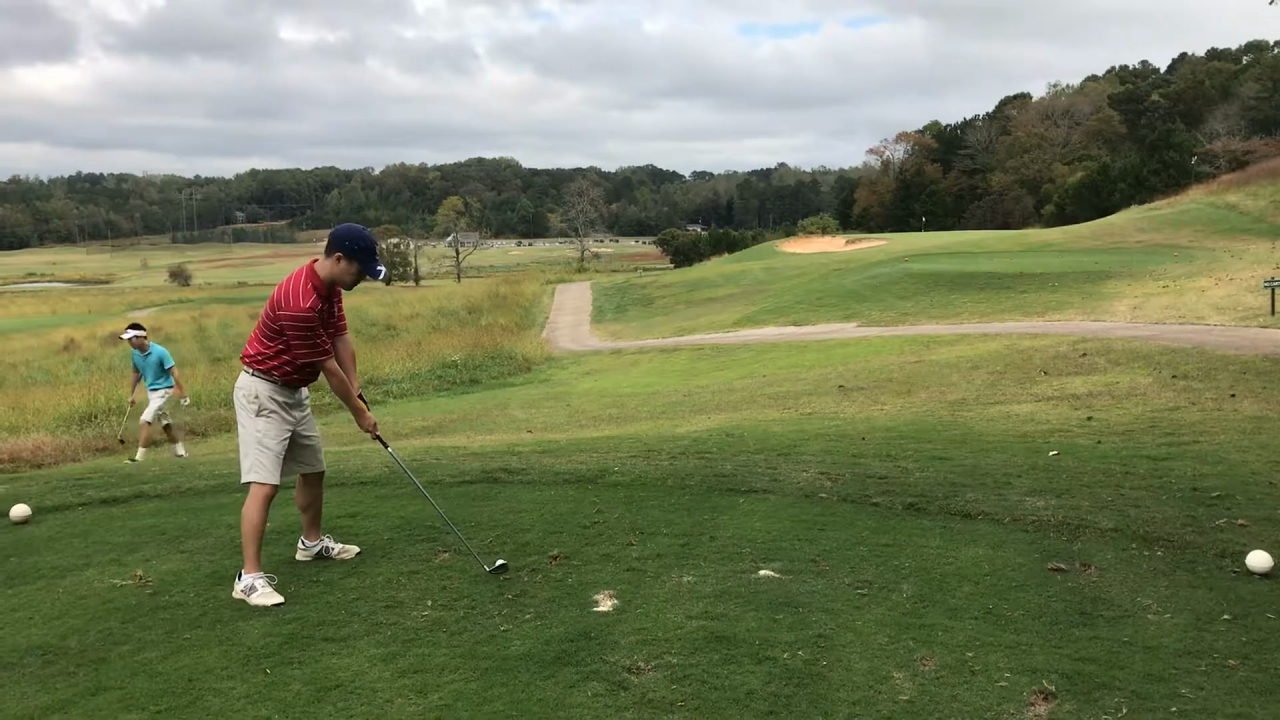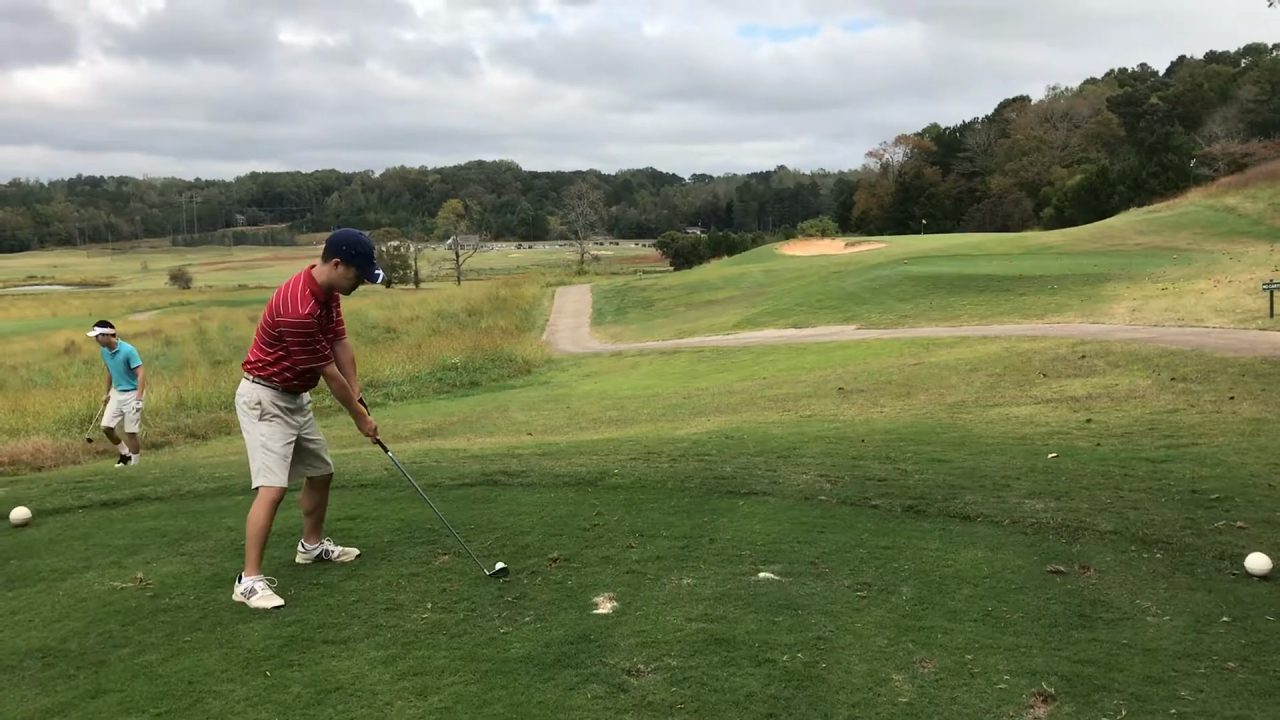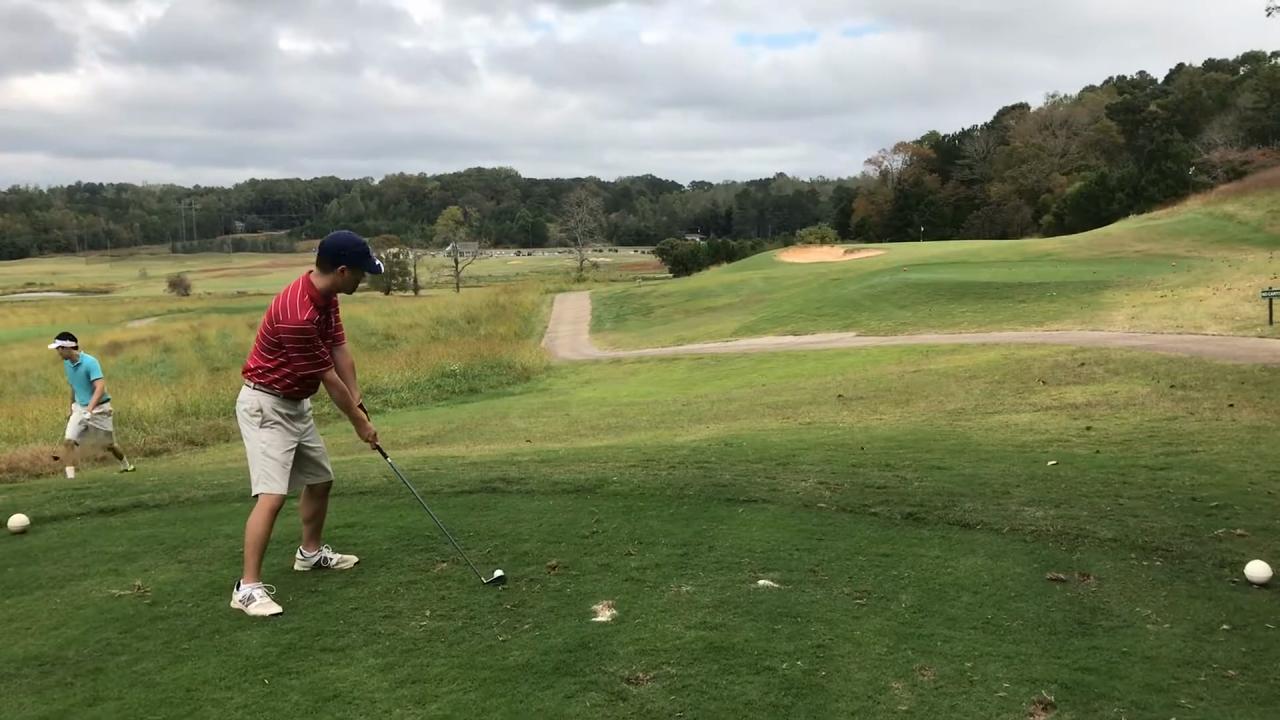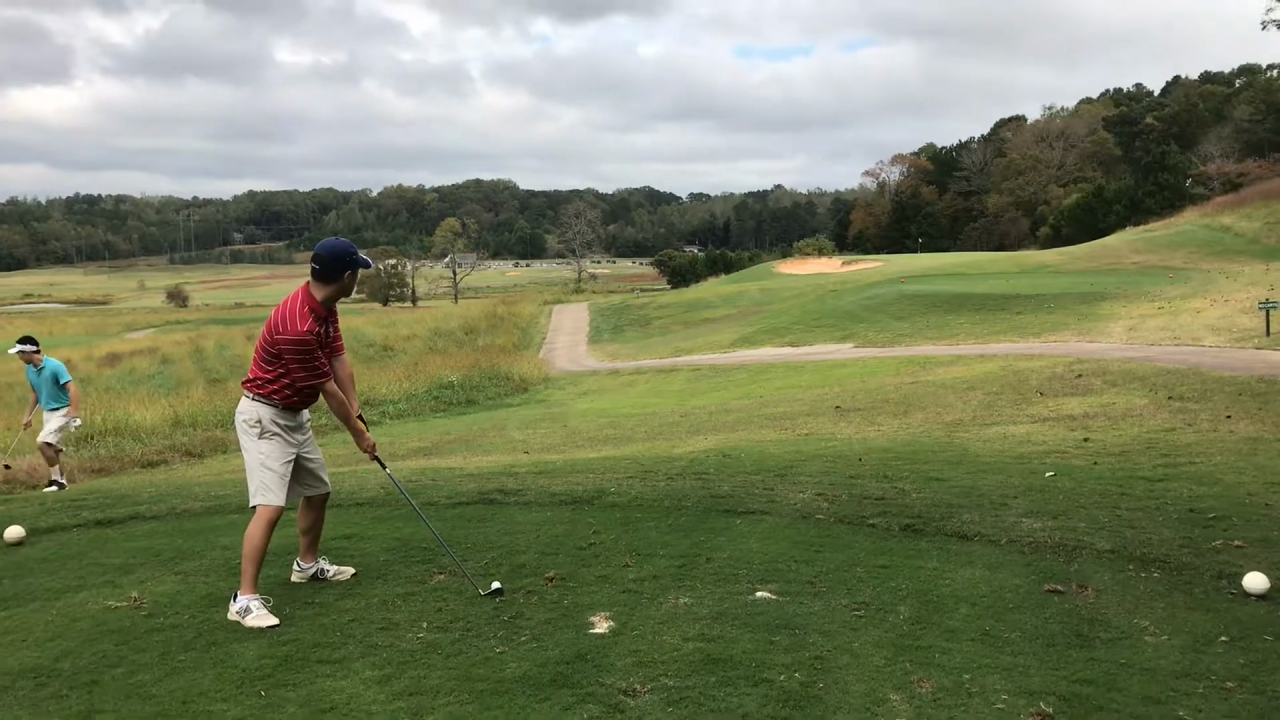
dt=0.3s
person 1, frame 1
left shoulder: (329, 286)
right shoulder: (299, 302)
left elbow: (341, 341)
right elbow: (328, 367)
left wrist: (358, 394)
right wrist: (359, 413)
left hip: (294, 390)
right hip: (264, 392)
left knee: (312, 469)
right knee: (264, 484)
left ankle: (312, 542)
right ankle: (249, 577)
person 1, frame 2
left shoulder: (327, 292)
right shoulder: (298, 309)
left elbow: (341, 345)
right elbow: (328, 372)
left wrist: (359, 398)
right wrist: (360, 417)
left hip: (295, 396)
right hip: (265, 398)
left knee: (320, 472)
right knee: (272, 488)
left ankle: (313, 544)
right ankle: (249, 579)
person 1, frame 3
left shoulder: (326, 297)
right shoulder: (297, 315)
left elbow: (340, 352)
right elbow: (328, 378)
left wrist: (359, 403)
right wrist: (359, 423)
left hip: (295, 403)
right hip: (266, 406)
left knee: (320, 479)
right knee: (272, 495)
left ankle: (310, 552)
right ankle: (248, 587)
person 1, frame 4
left shoulder: (325, 307)
right shoulder: (297, 327)
left elbow: (340, 362)
right elbow: (328, 389)
left wrist: (358, 414)
right wrist: (358, 433)
left hip: (294, 415)
right hip: (265, 417)
left knee: (317, 490)
right knee: (270, 506)
left ankle: (308, 564)
right ankle: (245, 599)
